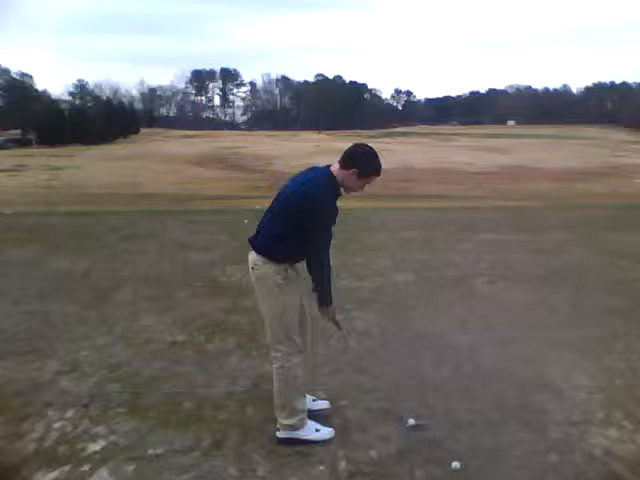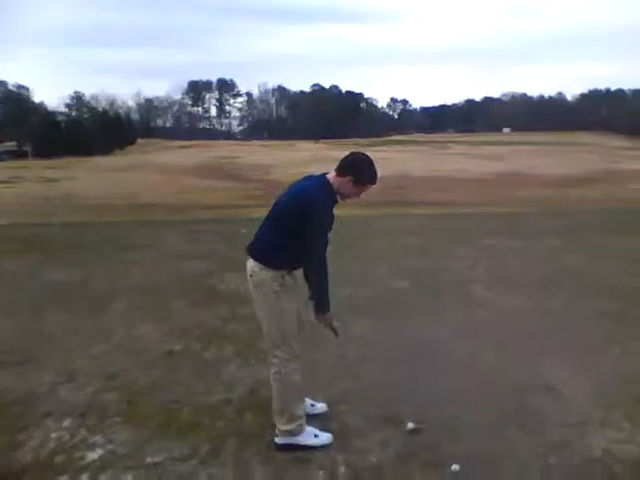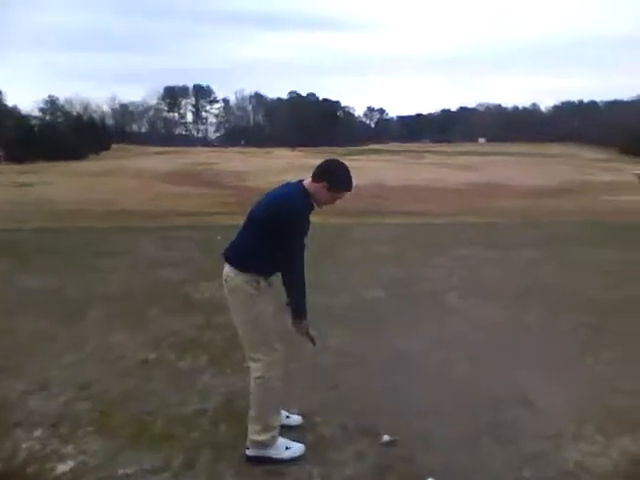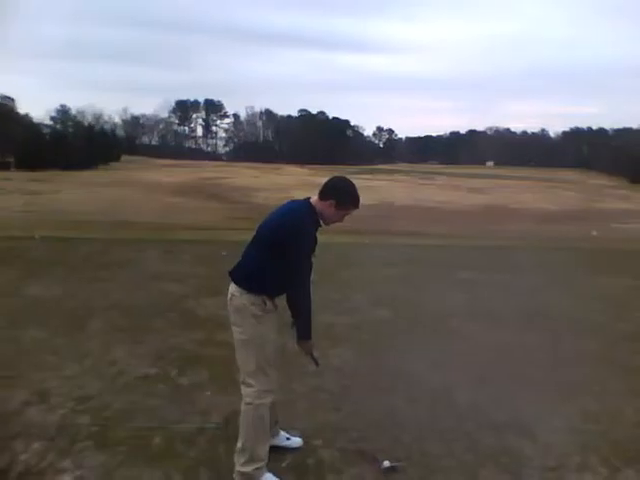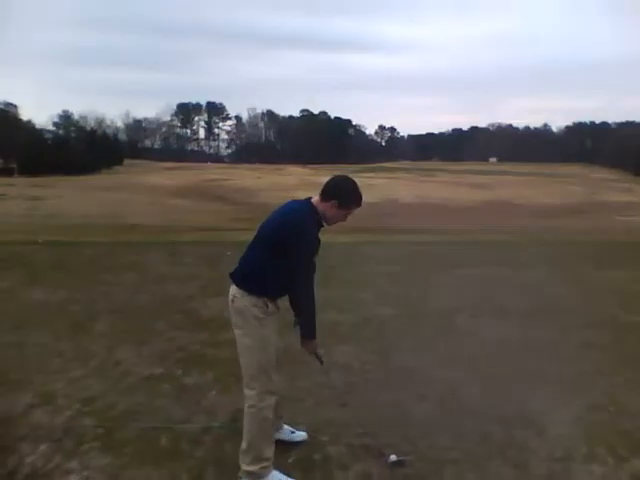
dt=0.2s
person 1, frame 1
left shoulder: (317, 177)
right shoulder: (320, 195)
right elbow: (319, 252)
left wrist: (317, 290)
right wrist: (325, 299)
left hip: (286, 260)
right hip: (272, 267)
left knee: (305, 332)
right knee: (288, 347)
left ankle: (296, 396)
right ankle: (291, 424)
person 1, frame 2
left shoulder: (313, 186)
right shoulder: (316, 202)
right elbow: (315, 257)
left wrist: (313, 295)
right wrist: (322, 306)
left hip: (279, 267)
right hip: (270, 273)
left knee: (295, 336)
right knee: (286, 352)
left ankle: (292, 400)
right ankle: (290, 430)
person 1, frame 3
left shoulder: (290, 194)
right shoulder: (294, 207)
left elbow: (286, 257)
right elbow: (293, 262)
left wrist: (291, 300)
right wrist: (299, 312)
left hip: (251, 275)
right hip: (247, 280)
left knee: (266, 350)
right knee: (266, 358)
left ankle: (267, 410)
right ankle: (262, 441)
person 1, frame 4
left shoulder: (297, 211)
right shoulder: (301, 227)
right elbow: (299, 283)
left wrist: (297, 321)
right wrist: (304, 334)
left hip: (254, 294)
right hip: (251, 300)
left knee: (265, 375)
right knee: (258, 385)
left ankle: (268, 431)
person 1, frame 5
left shoulder: (298, 211)
right shoulder: (302, 227)
right elbow: (302, 284)
left wrist: (299, 316)
right wrist: (308, 333)
left hip: (256, 295)
right hip: (253, 302)
left knee: (266, 375)
right knee: (260, 387)
left ankle: (273, 427)
